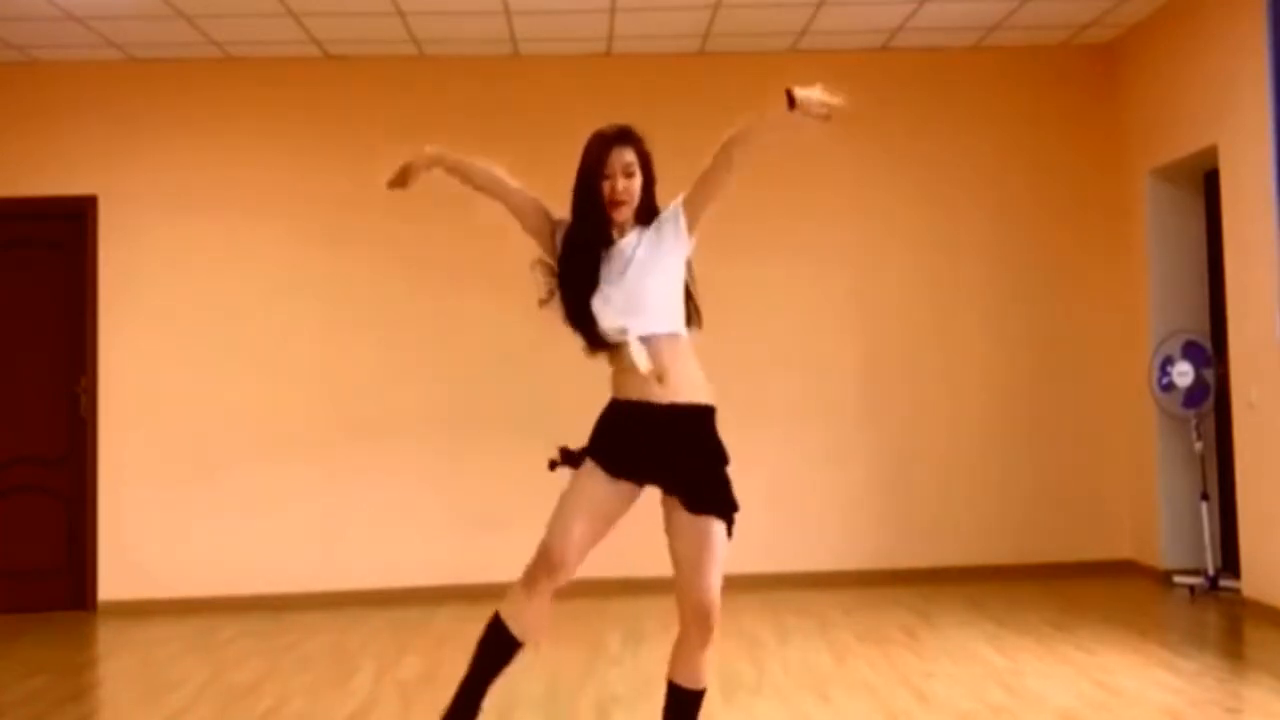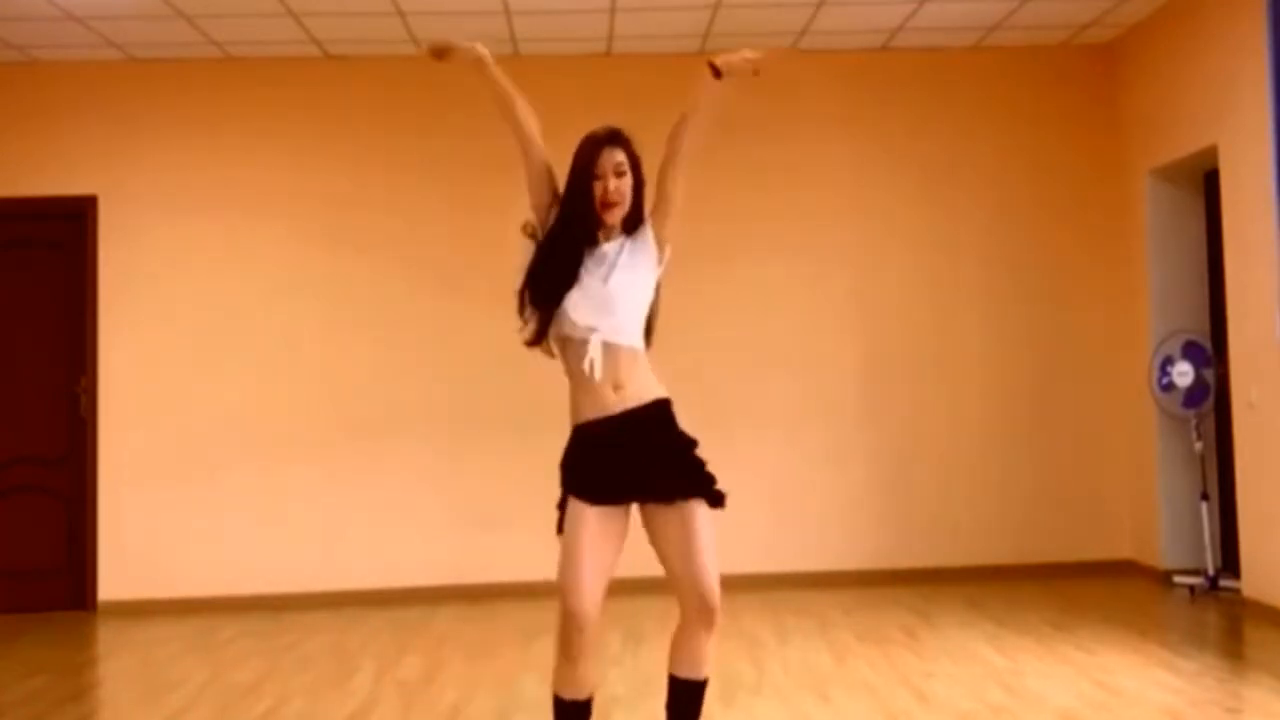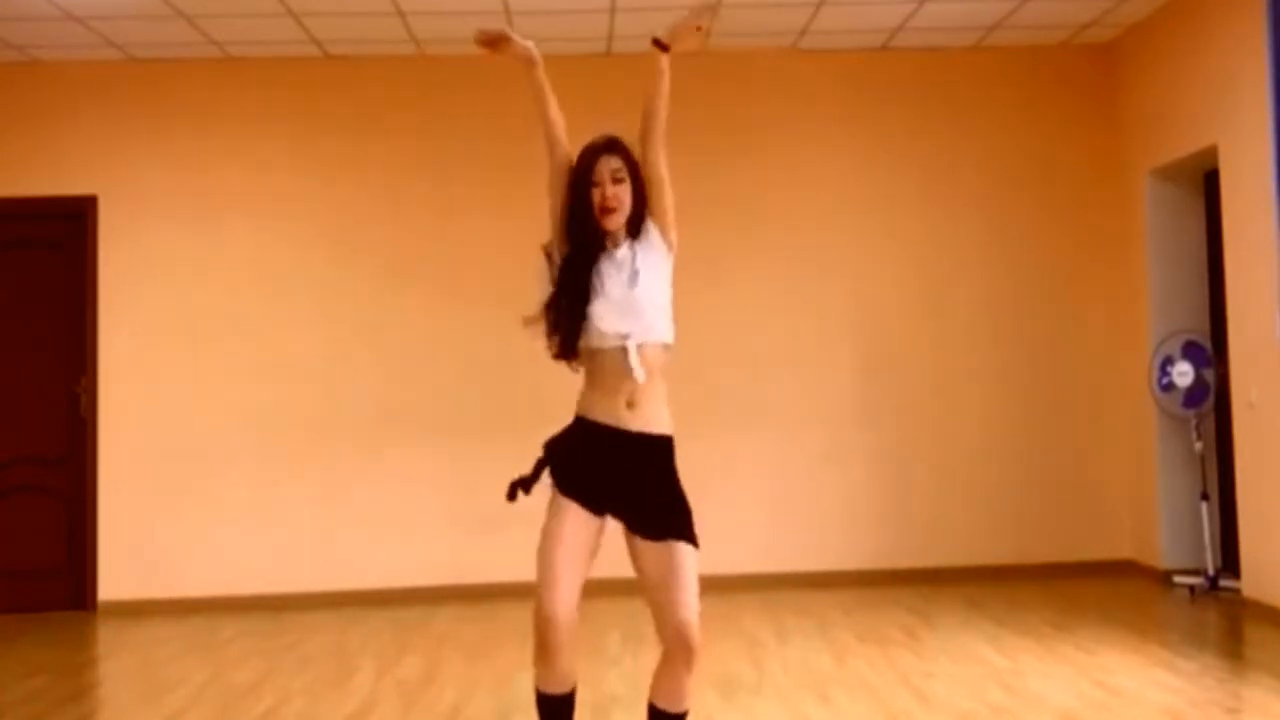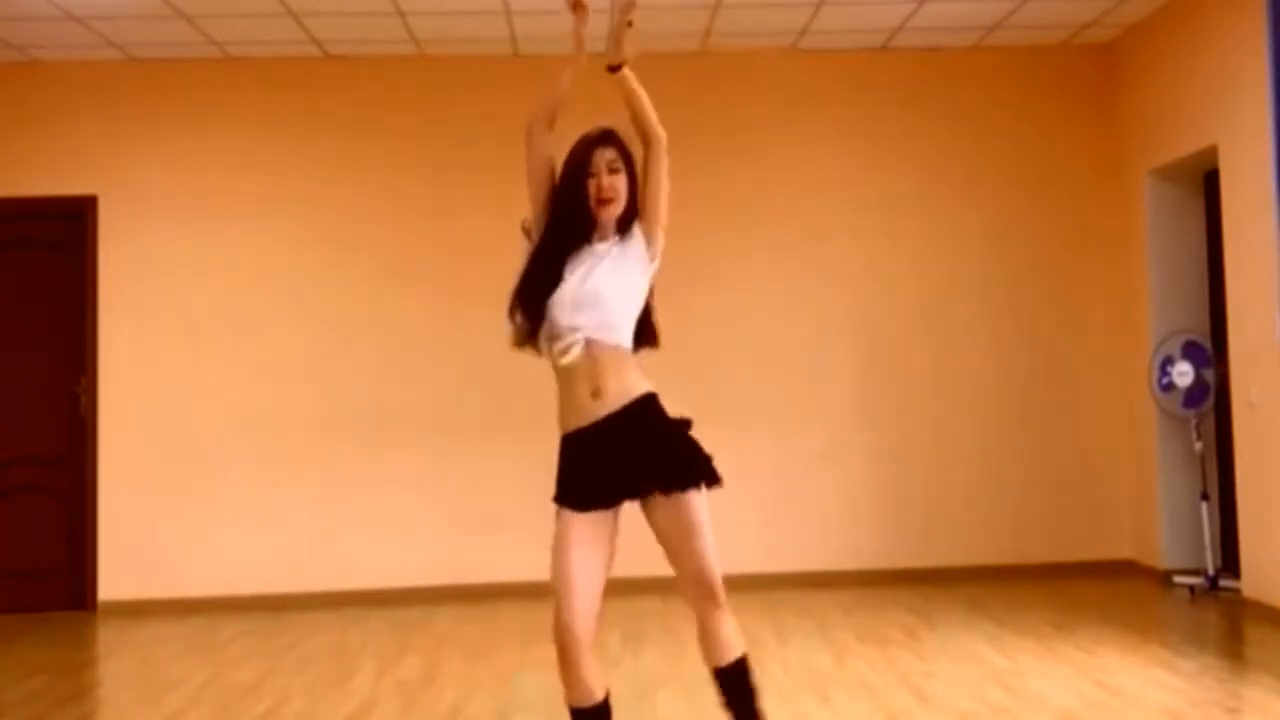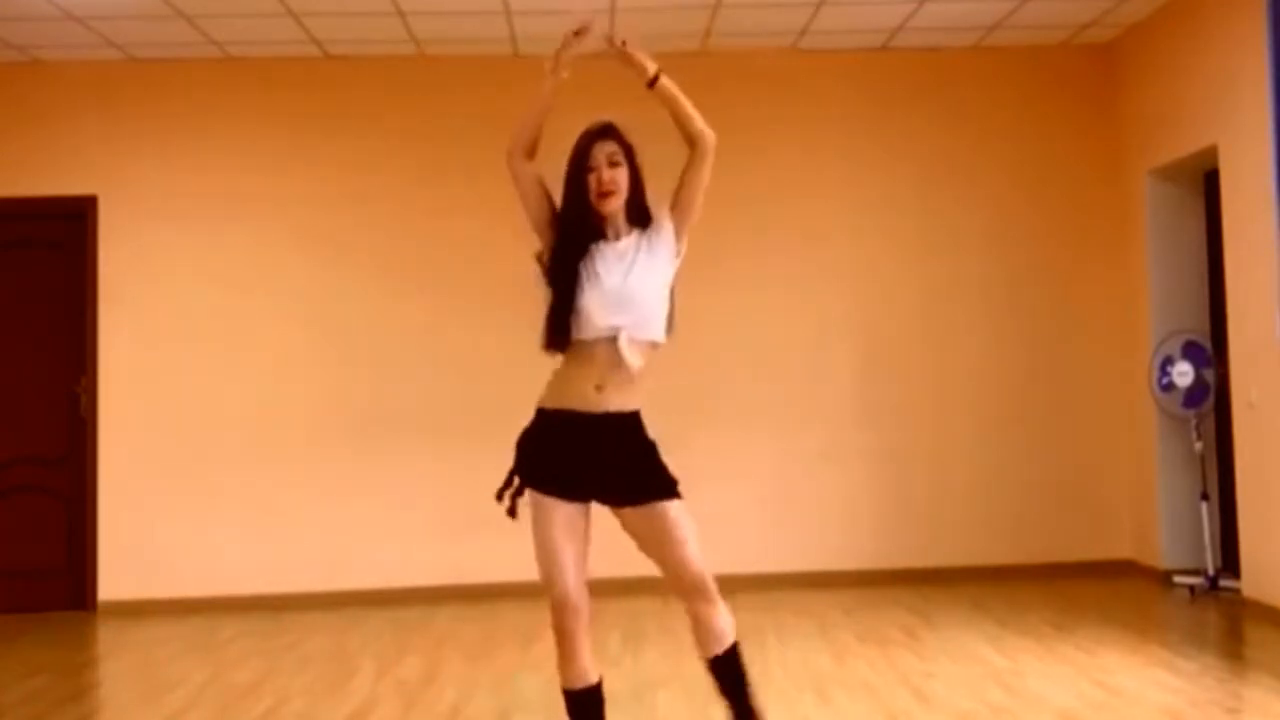
dt=0.3s
person 1, frame 1
left shoulder: (672, 230)
right shoulder: (573, 245)
left elbow: (730, 154)
right elbow: (501, 184)
left wrist: (792, 101)
right wrist: (436, 157)
left hip: (691, 431)
right hip: (627, 428)
left knee: (702, 615)
right knee: (544, 573)
person 1, frame 2
left shoulder: (649, 245)
right shoulder: (560, 245)
left elbow: (678, 151)
right elbow: (533, 150)
left wrist: (715, 75)
right wrist: (485, 66)
left hip: (657, 439)
right hip: (593, 450)
left knee: (704, 605)
right knee: (578, 622)
person 1, frame 3
left shoulder: (657, 247)
right shoulder: (572, 259)
left elbow: (653, 143)
right elbow: (558, 154)
right wrist: (532, 63)
left hip: (652, 462)
right hip: (587, 453)
left knee: (683, 639)
right knee: (553, 625)
person 1, frame 4
left shoulder: (640, 246)
right shoulder: (556, 245)
left elbow: (656, 142)
right elbow: (537, 134)
left wrist: (618, 65)
left hip: (644, 431)
right hip: (583, 452)
left knee: (708, 591)
right knee: (570, 632)
person 1, frame 5
left shoulder: (663, 241)
right shoulder: (568, 246)
left elbow: (705, 144)
right elbow: (521, 157)
left wrist: (651, 73)
right wrist: (558, 72)
left hip: (623, 439)
right hip: (555, 439)
left knee: (696, 581)
right knee: (568, 613)
